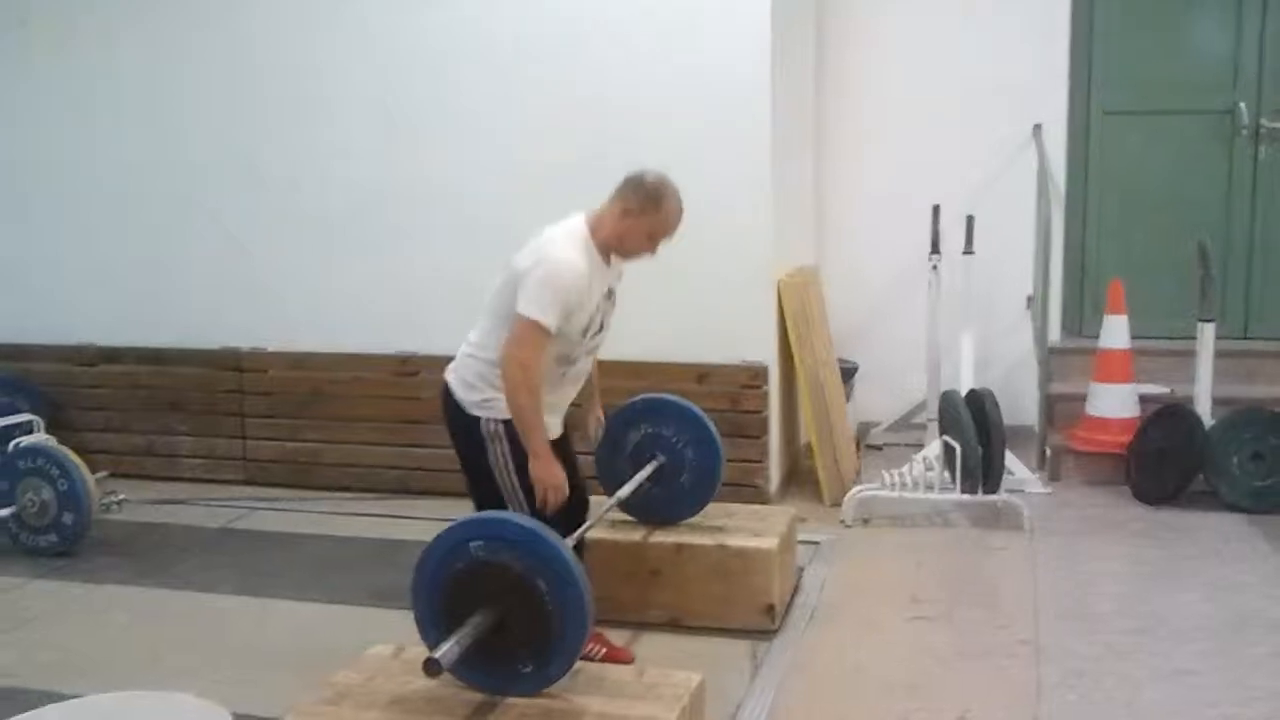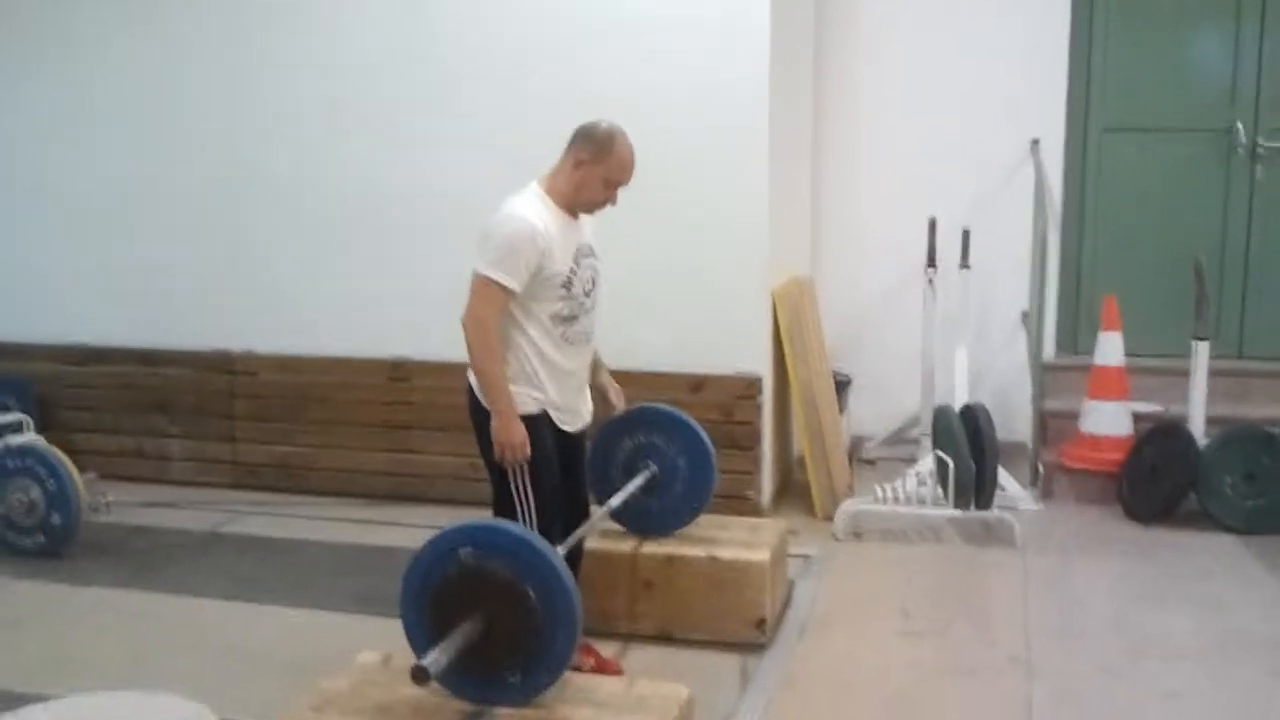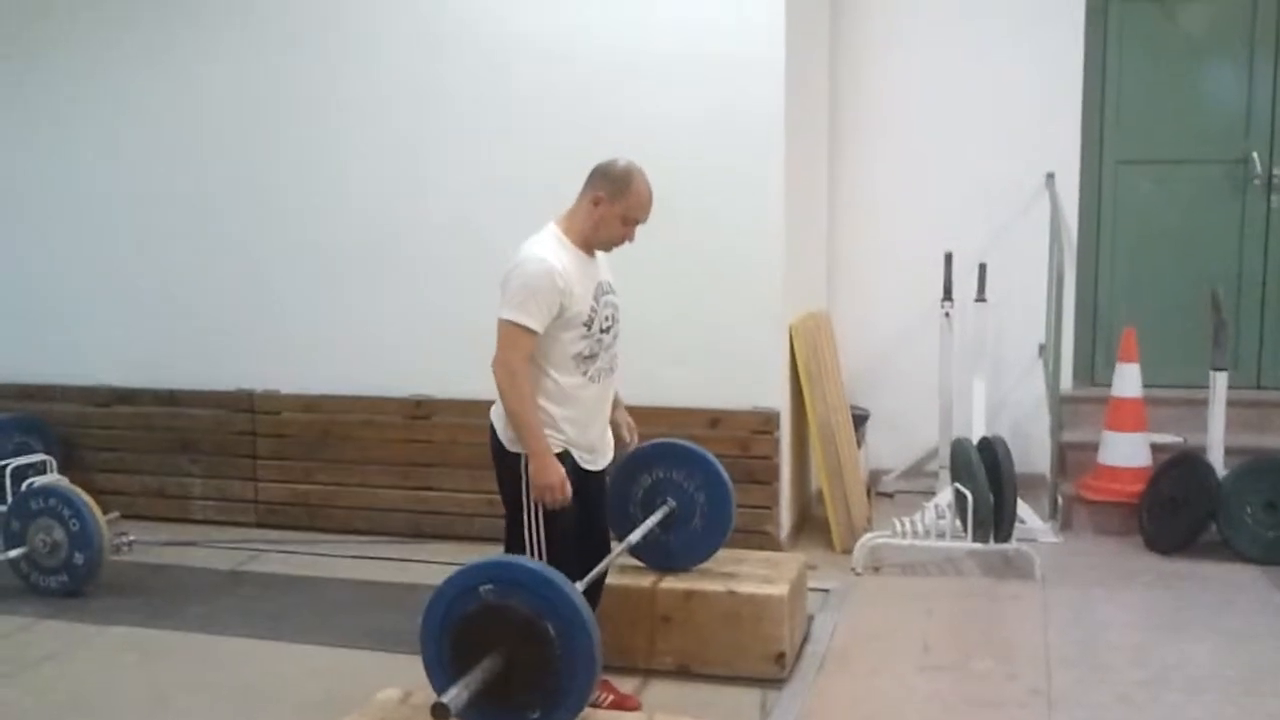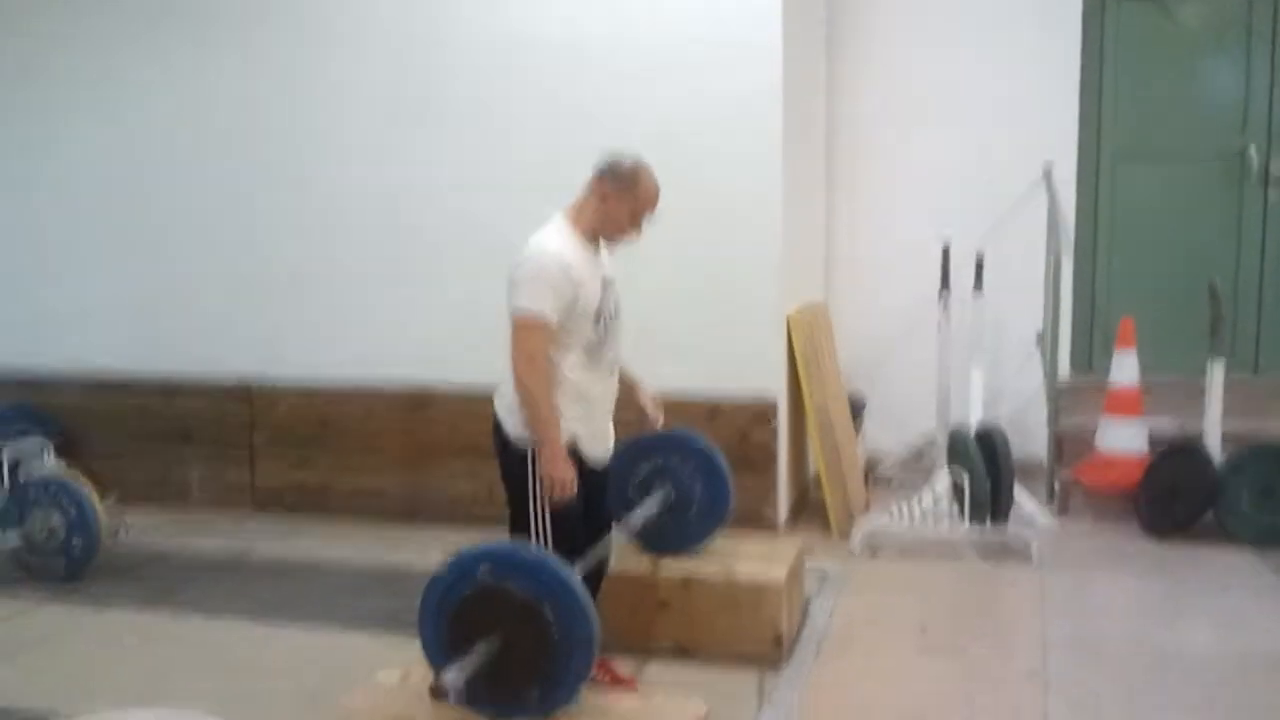
dt=0.5s
person 1, frame 1
left shoulder: (605, 254)
right shoulder: (562, 263)
right elbow: (517, 362)
left wrist: (593, 398)
right wrist: (540, 457)
left hip: (538, 408)
right hip: (490, 407)
left knee: (568, 519)
person 1, frame 2
left shoulder: (574, 221)
right shoulder: (522, 224)
right elbow: (479, 320)
left wrist: (599, 373)
right wrist: (504, 413)
left hip: (565, 406)
right hip: (519, 409)
left knee: (570, 527)
right knee: (531, 536)
person 1, frame 3
left shoulder: (593, 259)
right shoulder: (541, 264)
right elbow: (509, 365)
left wrist: (616, 409)
right wrist: (540, 457)
left hip: (587, 445)
right hip: (540, 450)
left knee: (589, 565)
person 1, frame 4
left shoulder: (593, 253)
right shoulder: (551, 256)
right elbow: (528, 360)
left wrist: (634, 389)
right wrist: (551, 452)
left hip: (587, 436)
right hip: (543, 441)
left knee: (589, 553)
